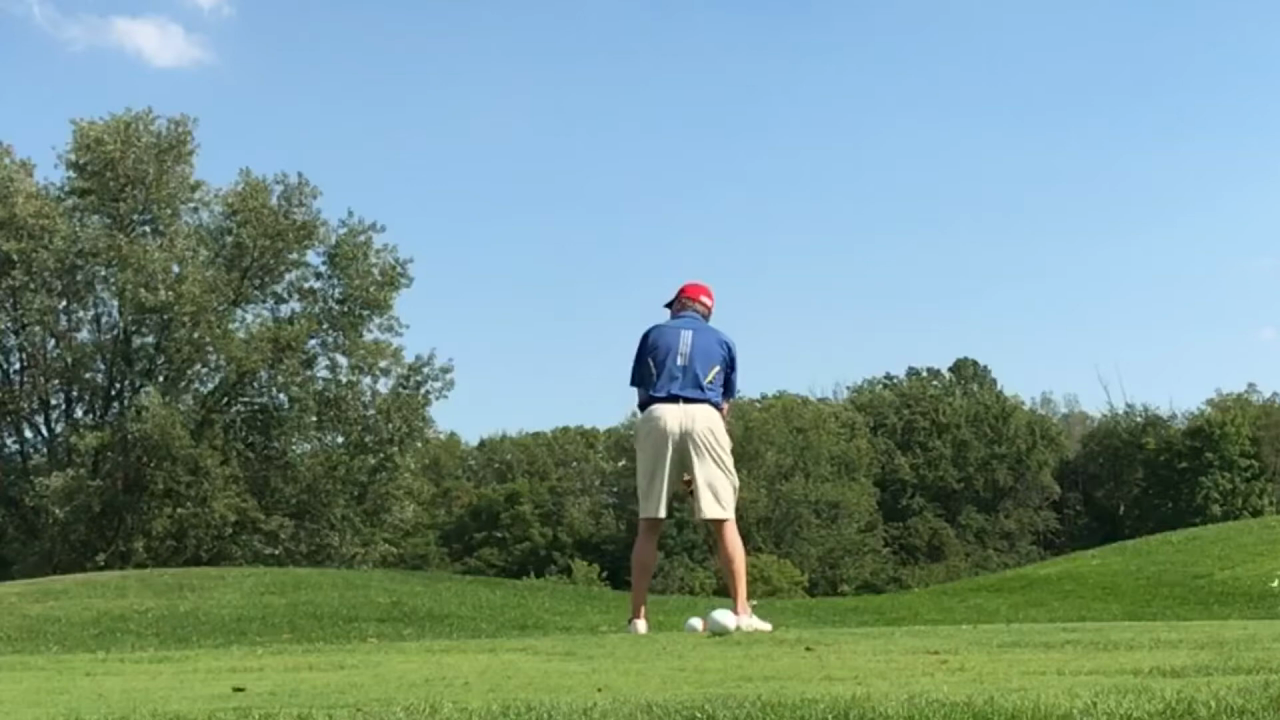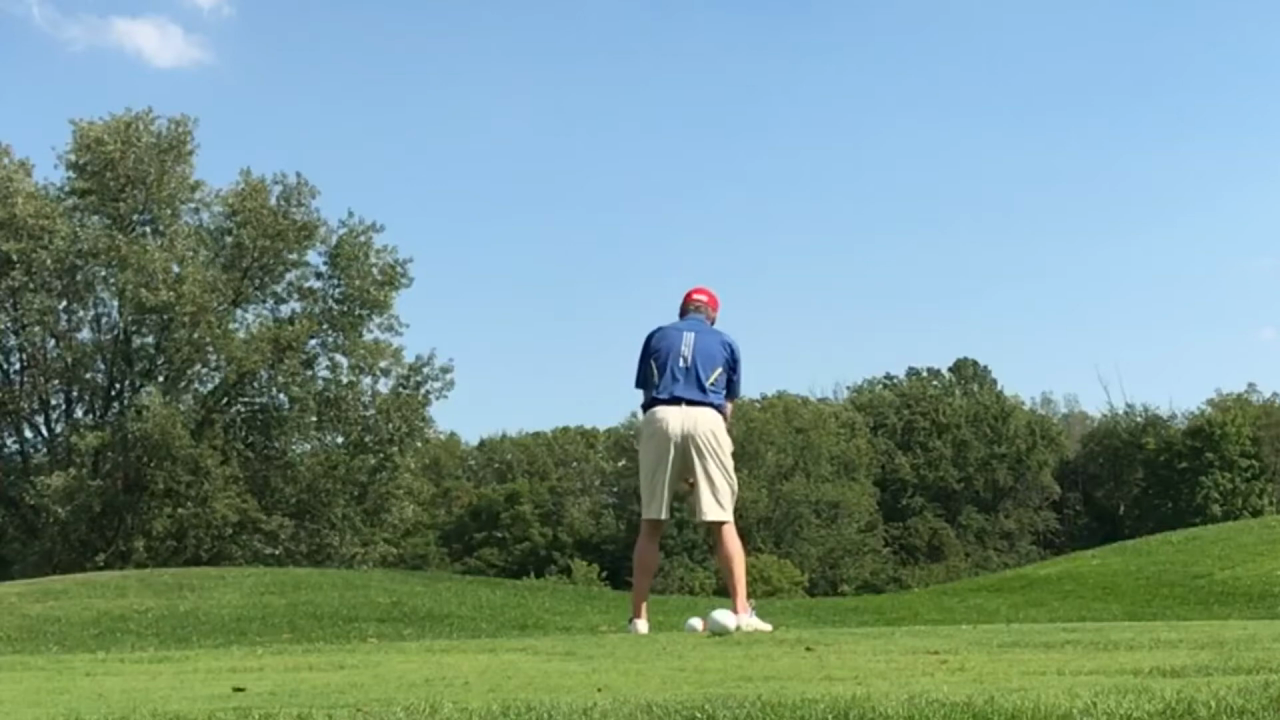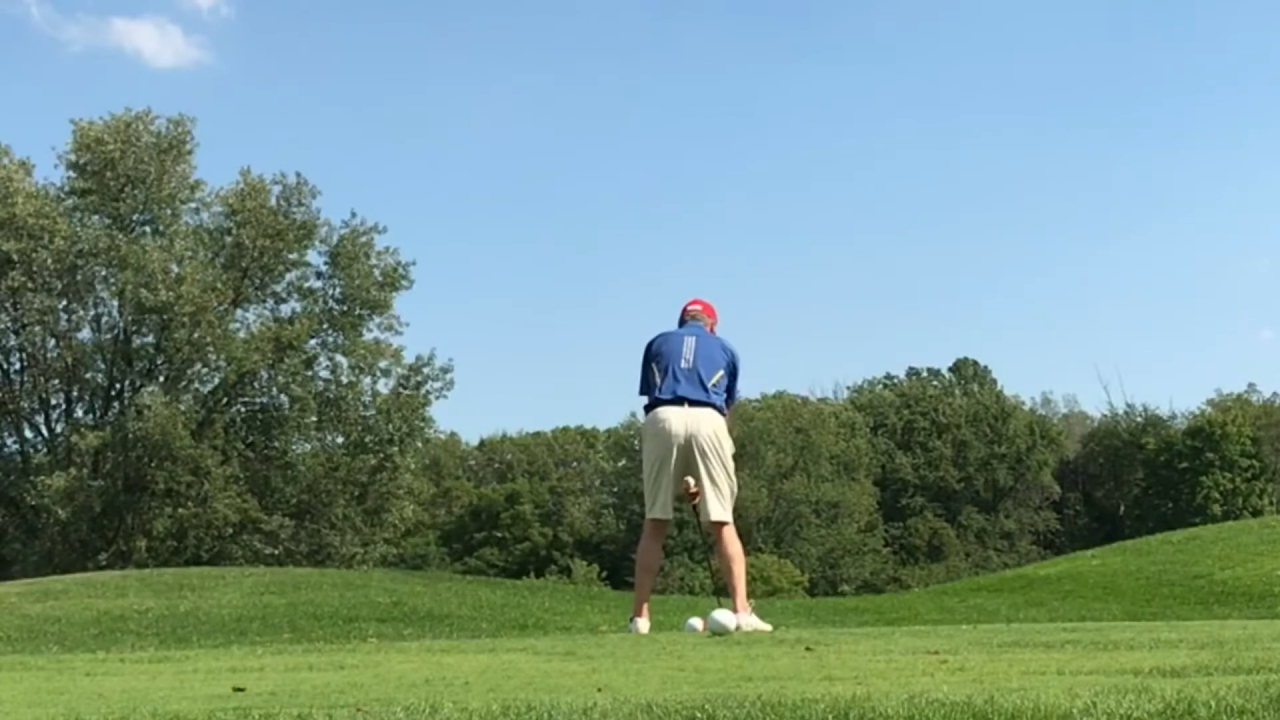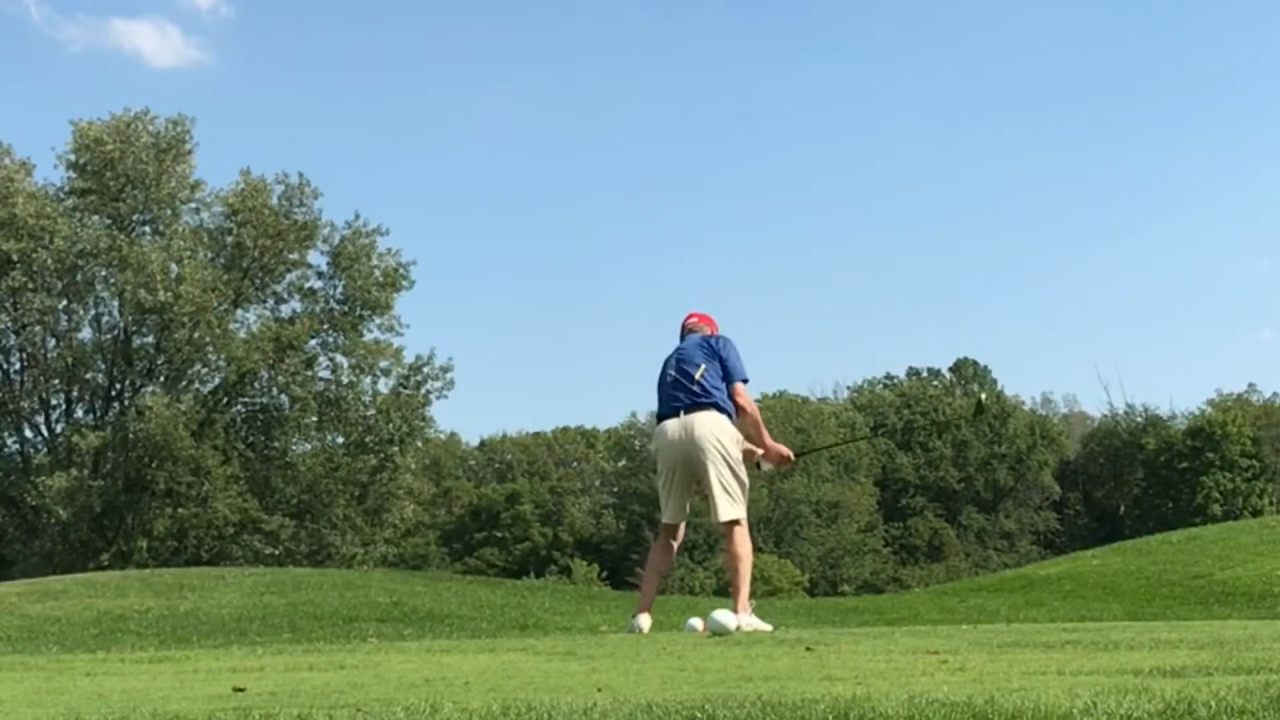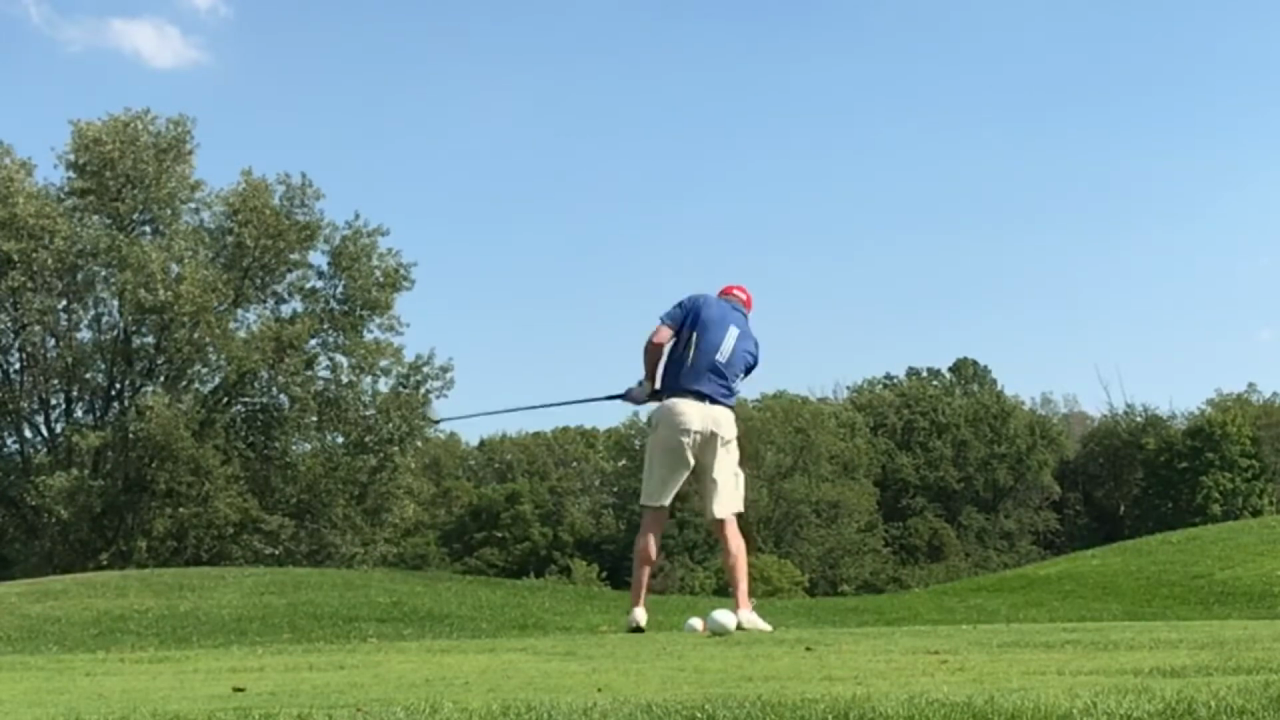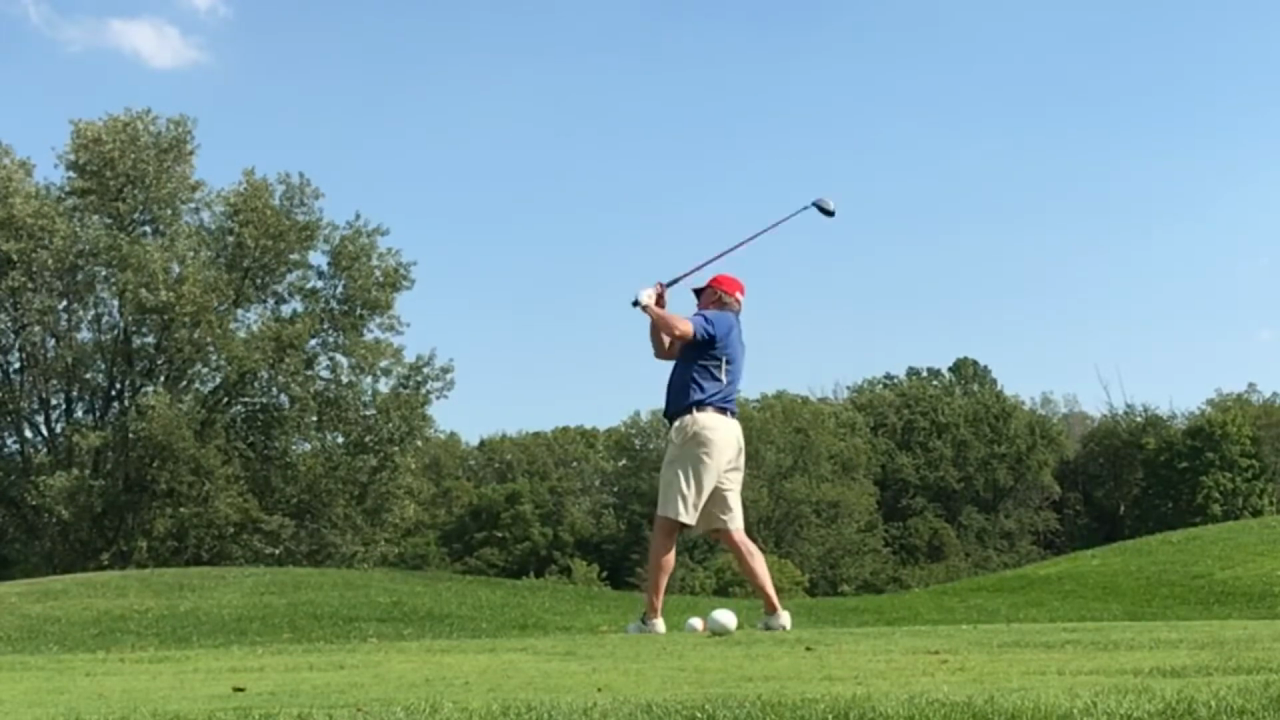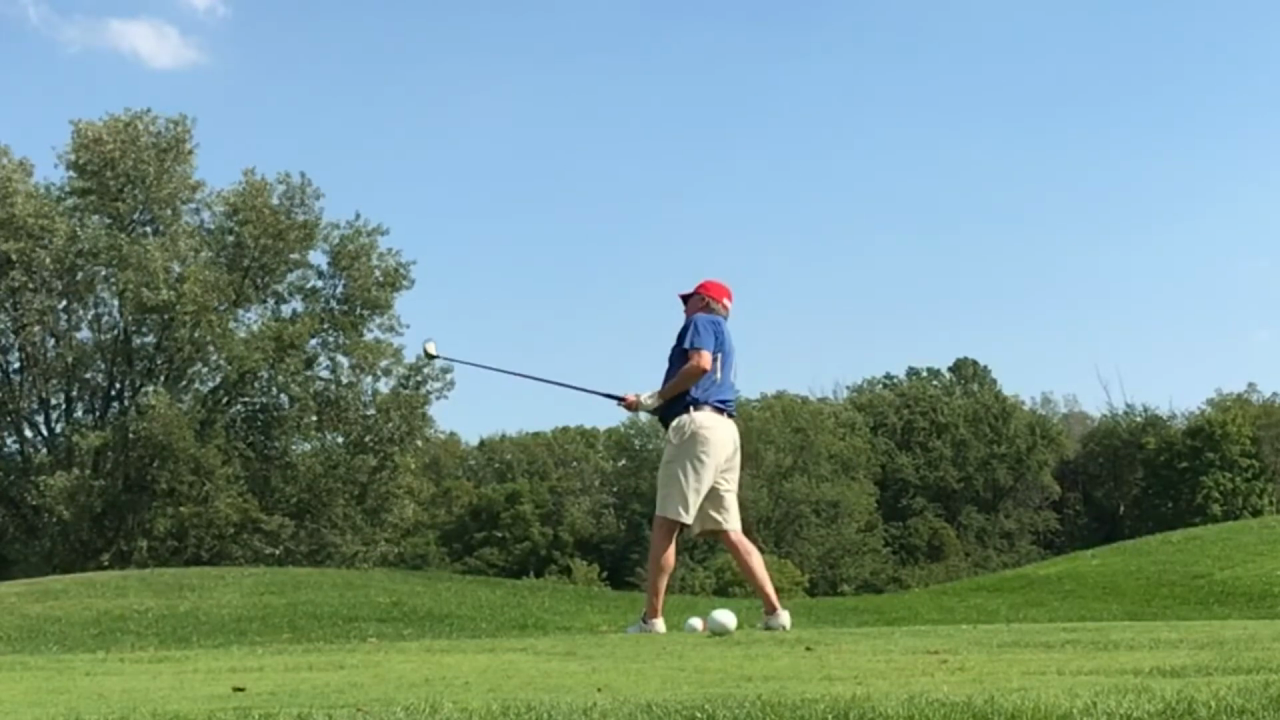
dt=0.7s
person 1, frame 1
left shoulder: (653, 335)
right shoulder: (722, 341)
right wrist: (697, 467)
left hip: (658, 419)
right hip: (703, 419)
left knee: (649, 524)
right knee: (723, 521)
left ankle: (638, 617)
right ankle: (742, 612)
person 1, frame 2
left shoulder: (657, 336)
right shoulder: (725, 342)
right elbow: (728, 404)
left hip: (660, 420)
right hip: (705, 421)
left knee: (651, 524)
right knee: (722, 521)
left ankle: (639, 617)
right ankle: (742, 612)
person 1, frame 3
left shoulder: (657, 343)
right shoulder: (726, 350)
left wrist: (680, 472)
right wrist: (701, 477)
left hip: (662, 421)
right hip: (706, 422)
left knee: (655, 524)
right knee: (722, 523)
left ankle: (640, 616)
right ankle: (742, 612)
person 1, frame 4
left shoulder: (669, 362)
right shoulder: (719, 344)
right elbow: (741, 400)
left wrist: (748, 449)
right wrist: (767, 444)
left hip: (667, 433)
right hip: (709, 427)
left knee: (670, 530)
right knee: (735, 524)
left ankle: (642, 614)
right ankle: (742, 612)
person 1, frame 5
left shoulder: (703, 303)
right shoulder: (751, 344)
left elbow: (657, 341)
left wrist: (648, 383)
left hip: (677, 414)
right hip: (718, 421)
left knee: (653, 518)
right knee: (725, 522)
left ankle: (637, 610)
right ankle: (744, 609)
person 1, frame 6
left shoulder: (718, 320)
right shoulder: (714, 333)
left elbow: (678, 327)
right elbow: (664, 349)
left wrist: (649, 305)
right wrist: (657, 310)
left hip: (699, 428)
right hip: (724, 431)
left knee: (666, 526)
right knee: (732, 532)
left ankle: (651, 618)
right ankle: (775, 613)
person 1, frame 7
left shoulder: (702, 322)
right shoulder: (720, 339)
left elbow: (699, 364)
left wrist: (655, 397)
right wrist: (647, 404)
left hip: (698, 428)
right hip: (723, 431)
left knee: (664, 525)
right knee: (729, 531)
left ankle: (651, 619)
right ankle: (775, 612)
